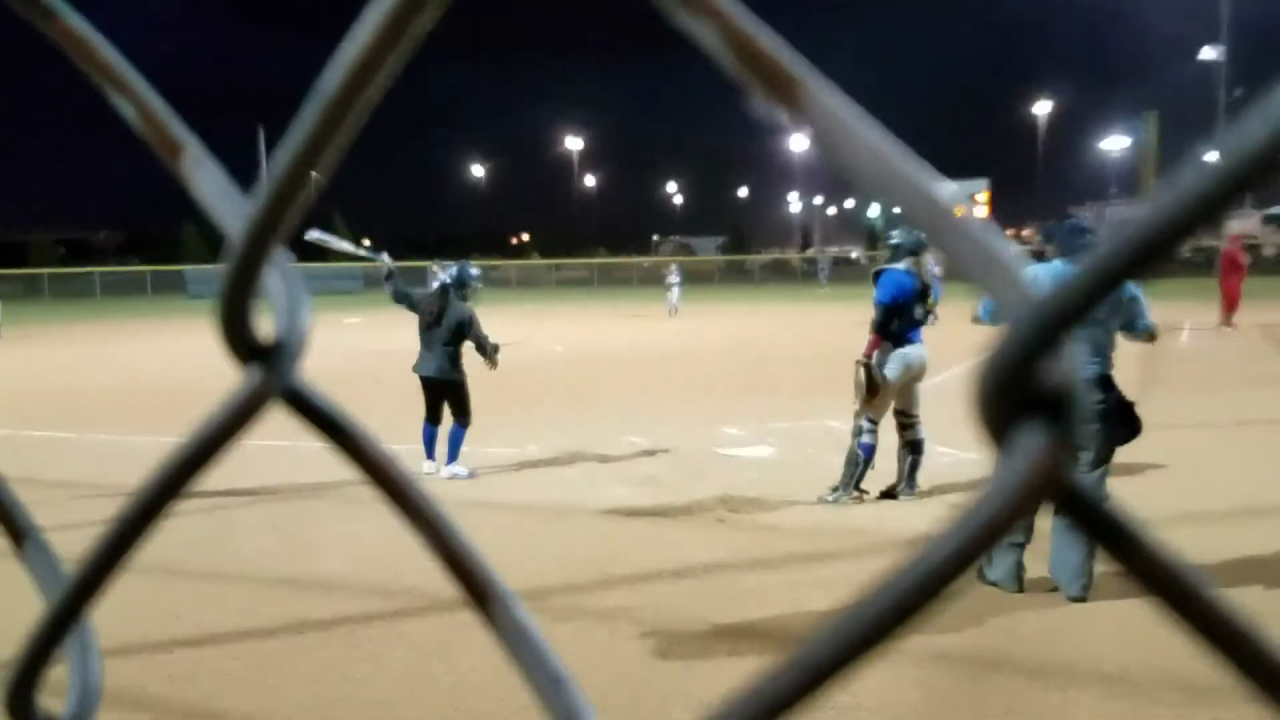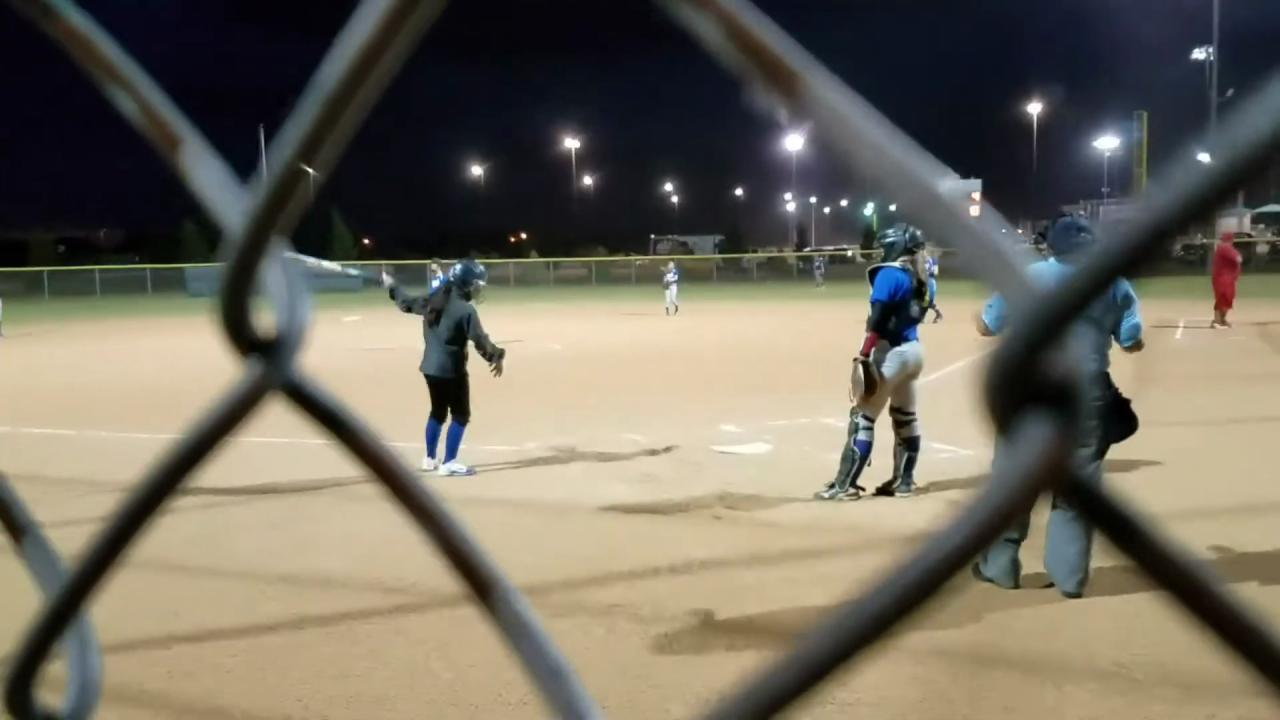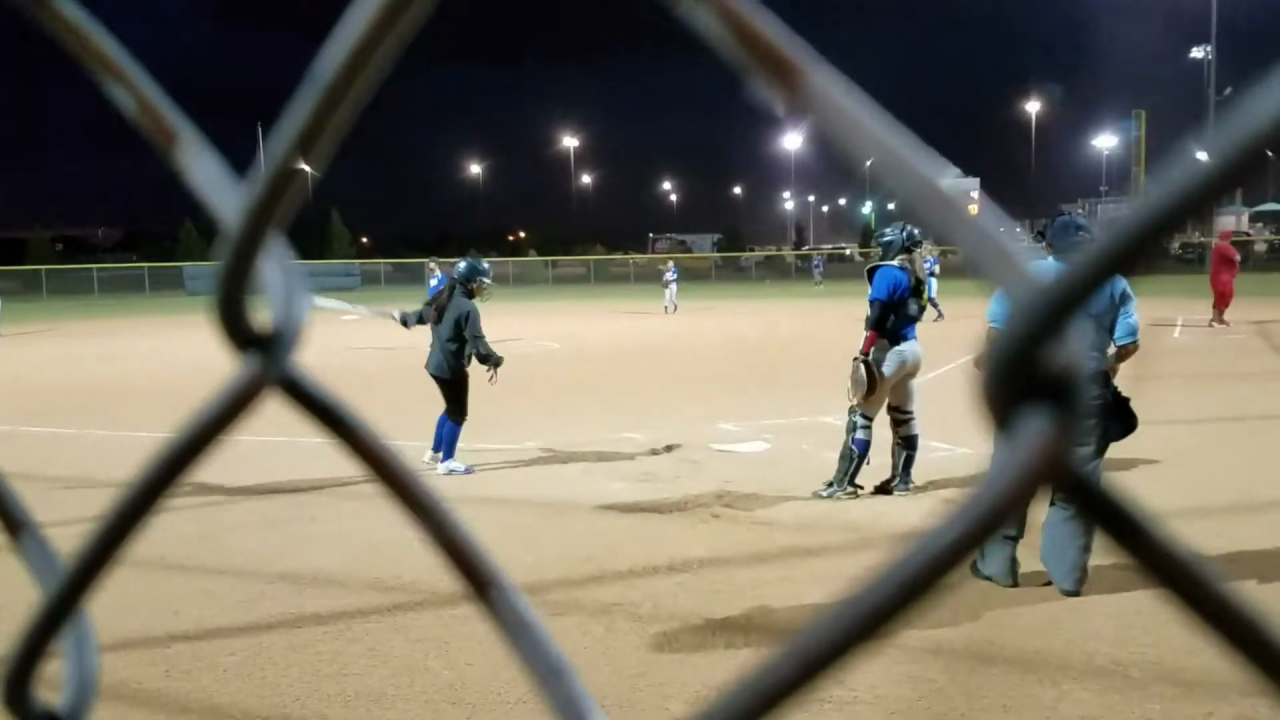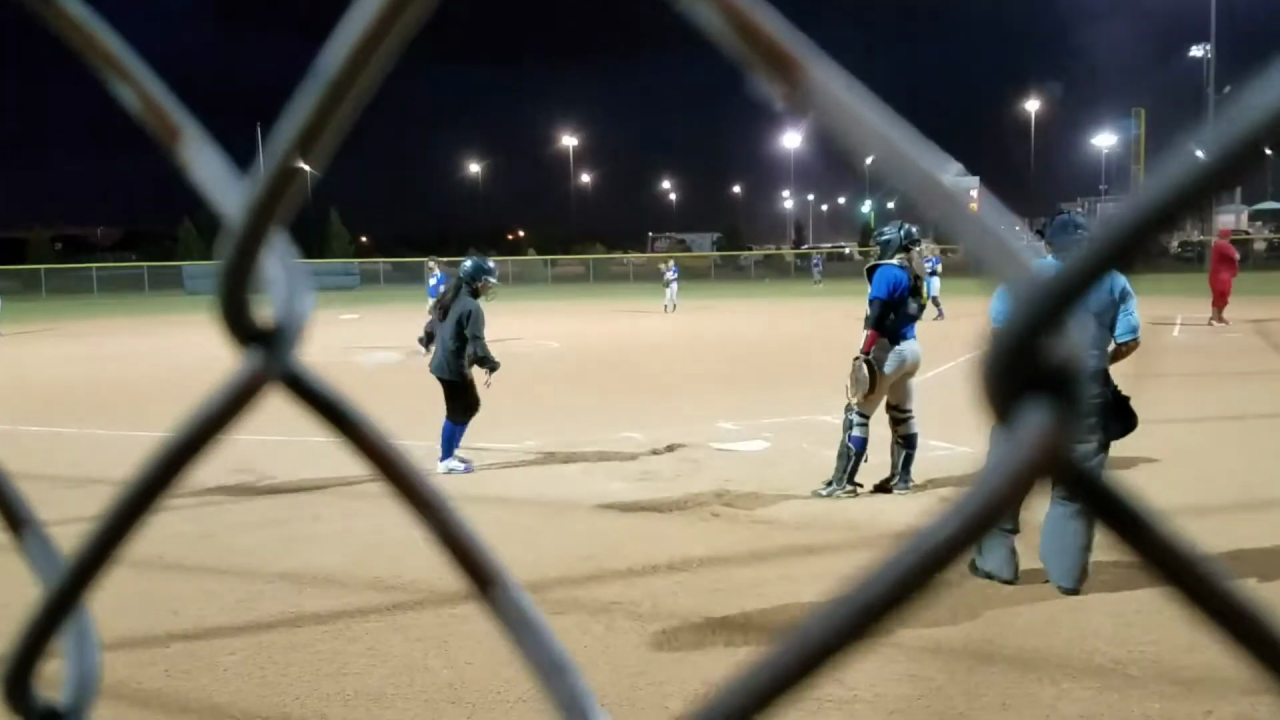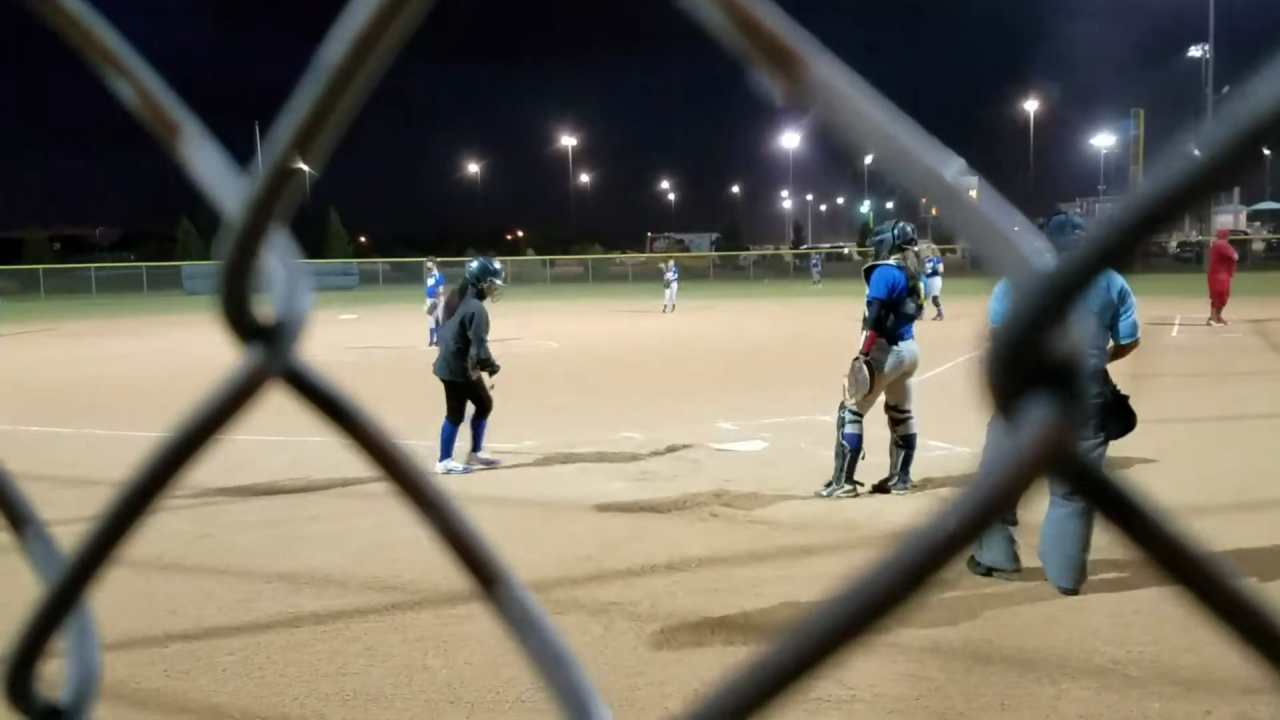
dt=0.1s
person 1, frame 1
left shoulder: (1028, 278)
right shoulder: (1116, 285)
left elbow: (981, 315)
right elbow: (1148, 334)
right hip: (1093, 398)
right knee: (1084, 492)
left ankle: (1003, 570)
right ankle: (1075, 580)
person 1, frame 2
left shoulder: (1027, 277)
right shoulder: (1115, 284)
left elbow: (987, 326)
right elbow: (1133, 342)
left wrist: (982, 320)
right hip: (1089, 394)
left ankle: (999, 566)
right ankle: (1070, 576)
person 1, frame 3
left shoulder: (1026, 276)
right shoulder: (1113, 283)
left elbow: (997, 329)
right elbow: (1128, 344)
left wrist: (987, 355)
right wrist: (1110, 363)
right hip: (1088, 392)
left ankle: (997, 564)
right ankle: (1068, 574)
person 1, frame 4
right shoulder: (1114, 282)
left elbow: (1000, 327)
right elbow: (1129, 341)
right hip: (1088, 391)
right knee: (1075, 486)
left ankle: (997, 561)
right ankle: (1067, 573)
person 1, frame 5
right shoulder: (1112, 281)
left elbow: (999, 327)
right elbow: (1129, 340)
right hip: (1087, 389)
right knee: (1074, 485)
left ankle: (996, 554)
right ankle: (1066, 572)
person 2, frame 1
left shoulder: (893, 276)
right shoulder: (925, 281)
left elbow: (882, 321)
right elbow: (920, 316)
left wrist: (866, 356)
left hip: (894, 355)
right hip: (917, 353)
left knee: (867, 421)
right knee: (909, 420)
left ankle: (848, 488)
right ankle: (907, 484)
person 2, frame 2
left shoulder: (888, 274)
right shoulder: (921, 280)
left elbow: (878, 318)
right elbow: (914, 315)
left wrist: (863, 354)
left hip: (891, 353)
right hip: (913, 351)
left knee: (863, 417)
right knee: (906, 417)
left ankle: (845, 484)
right ankle: (903, 481)
person 2, frame 3
left shoulder: (887, 273)
right shoulder: (919, 278)
left elbow: (877, 318)
right elbow: (911, 314)
left wrist: (863, 354)
left hip: (889, 352)
right hip: (912, 350)
left knee: (861, 416)
right knee: (904, 416)
left ankle: (844, 483)
right ankle: (901, 479)
person 2, frame 4
left shoulder: (886, 272)
right shoulder: (919, 277)
left elbow: (877, 317)
right elbow: (912, 313)
left wrist: (863, 353)
left hip: (888, 351)
right hip: (910, 349)
left knee: (857, 413)
right knee: (903, 414)
left ankle: (843, 481)
right ankle: (901, 478)
person 2, frame 5
left shoulder: (884, 272)
right shoulder: (916, 277)
left elbow: (876, 317)
right elbow: (912, 313)
left wrist: (862, 354)
left hip: (886, 351)
right hip: (909, 349)
left knee: (851, 412)
right knee: (901, 414)
left ankle: (843, 481)
right ankle: (900, 478)
person 3, frame 1
left shoulder: (428, 301)
right shoulder: (463, 312)
left elbow: (399, 294)
right elbow: (481, 342)
left wrist: (389, 269)
right wrist: (492, 353)
left hip: (426, 368)
right hip: (448, 371)
left knee: (432, 416)
right knee: (462, 417)
left ankle: (429, 461)
right ankle: (450, 465)
person 3, frame 2
left shoulder: (434, 300)
right shoulder: (466, 310)
left elbow: (407, 302)
right elbow: (481, 342)
left wrist: (392, 286)
right wrist: (497, 357)
left hip: (432, 366)
right hip: (451, 369)
left knee: (438, 413)
right knee: (461, 415)
left ankle: (430, 458)
right ankle: (448, 462)
person 3, frame 3
left shoulder: (441, 299)
right shoulder: (467, 308)
left elbow: (419, 315)
right elbow: (477, 342)
left wrist: (404, 318)
right wrist: (494, 362)
left hip: (437, 364)
right hip: (452, 367)
left knee: (452, 409)
right knee: (458, 414)
left ankle: (435, 452)
right ankle: (447, 461)
person 3, frame 4
left shoulder: (450, 299)
right shoulder: (471, 307)
left elbow: (434, 326)
right elbow: (476, 343)
right wrist: (490, 366)
left hip: (447, 363)
right hip: (454, 367)
left knee: (471, 405)
right knee: (456, 413)
left ankle: (450, 450)
right ankle: (446, 460)
person 3, frame 5
left shoulder: (458, 300)
right shoulder: (476, 308)
right elbow: (479, 345)
right wrist: (491, 368)
left hip: (460, 366)
right hip: (456, 368)
left knee: (485, 404)
right knee: (455, 414)
left ankle: (475, 453)
right ankle: (444, 461)
